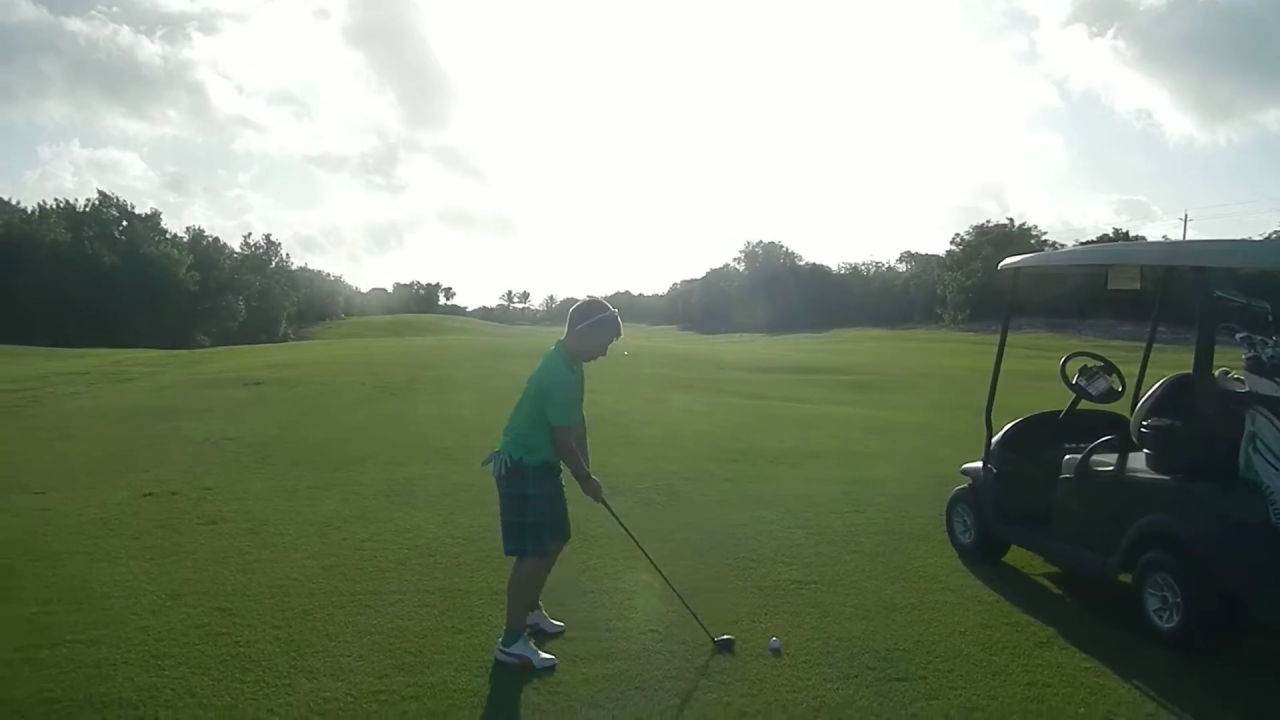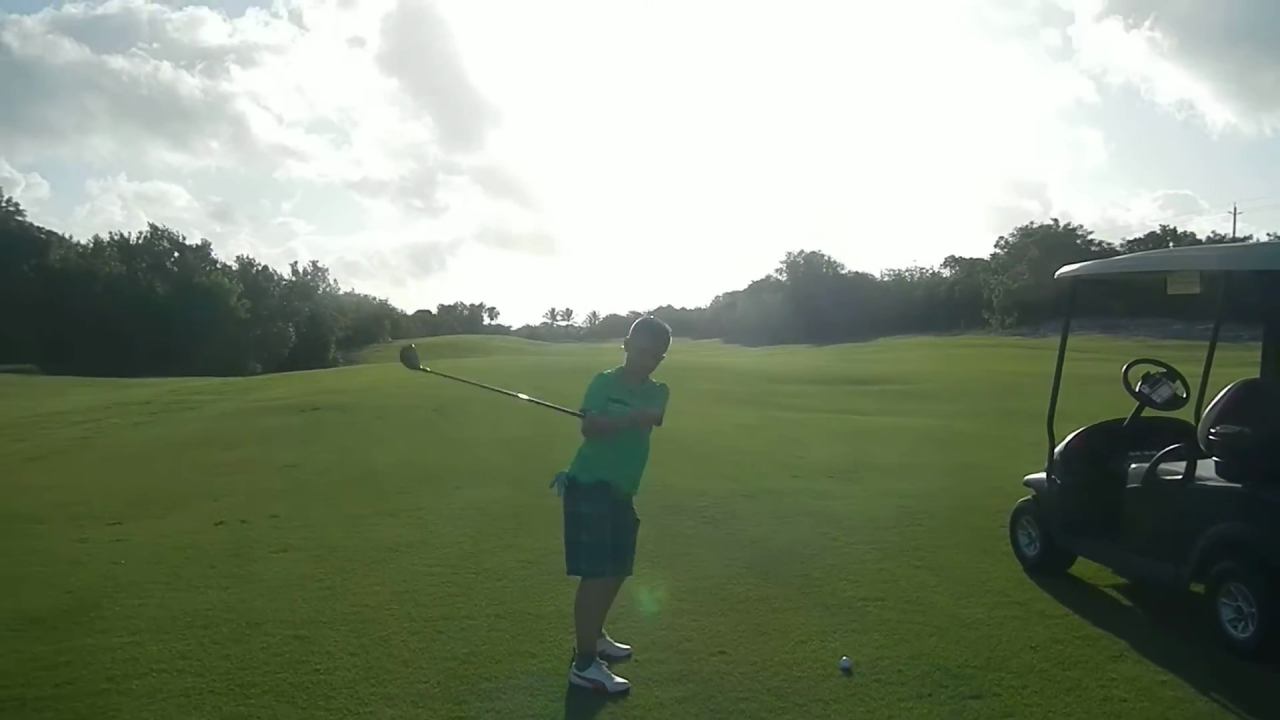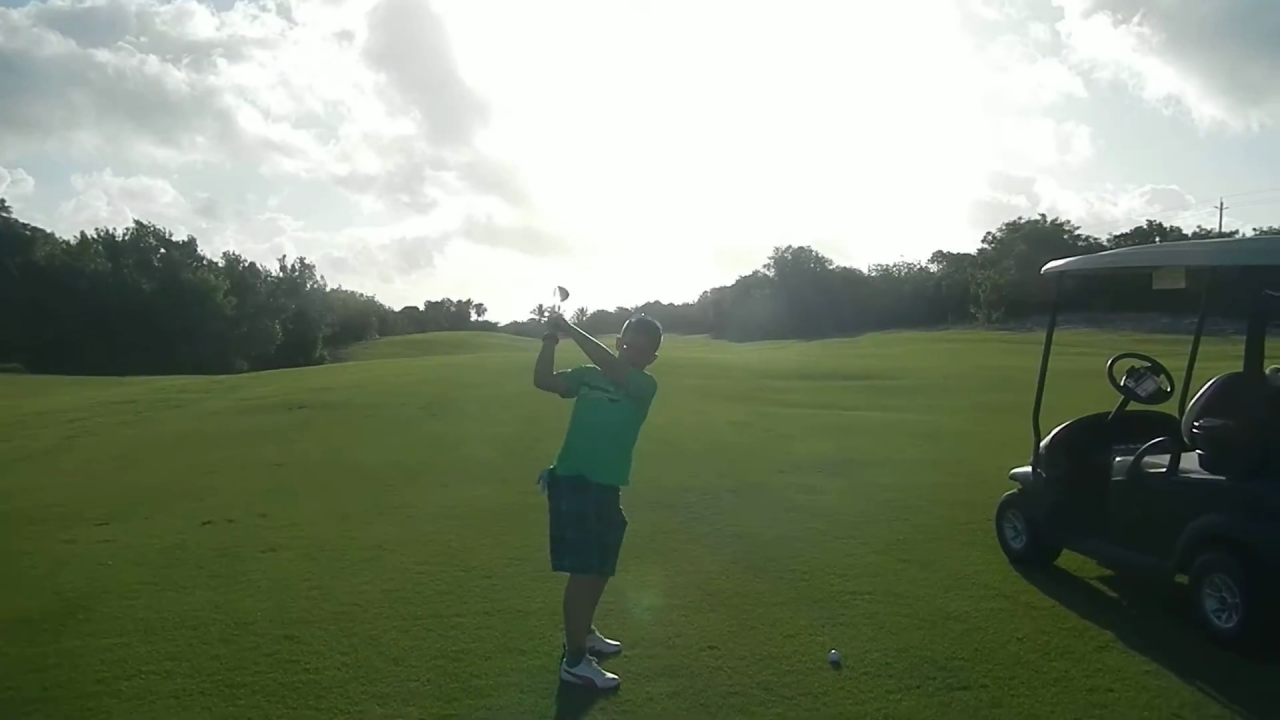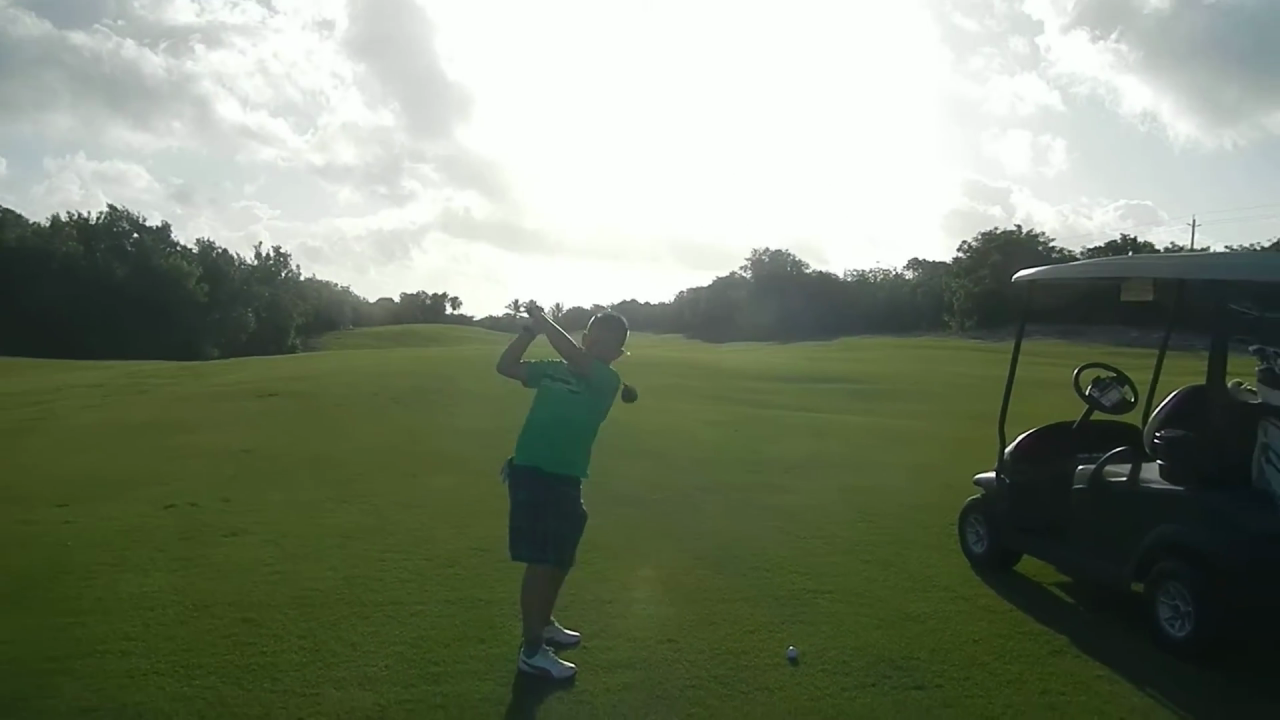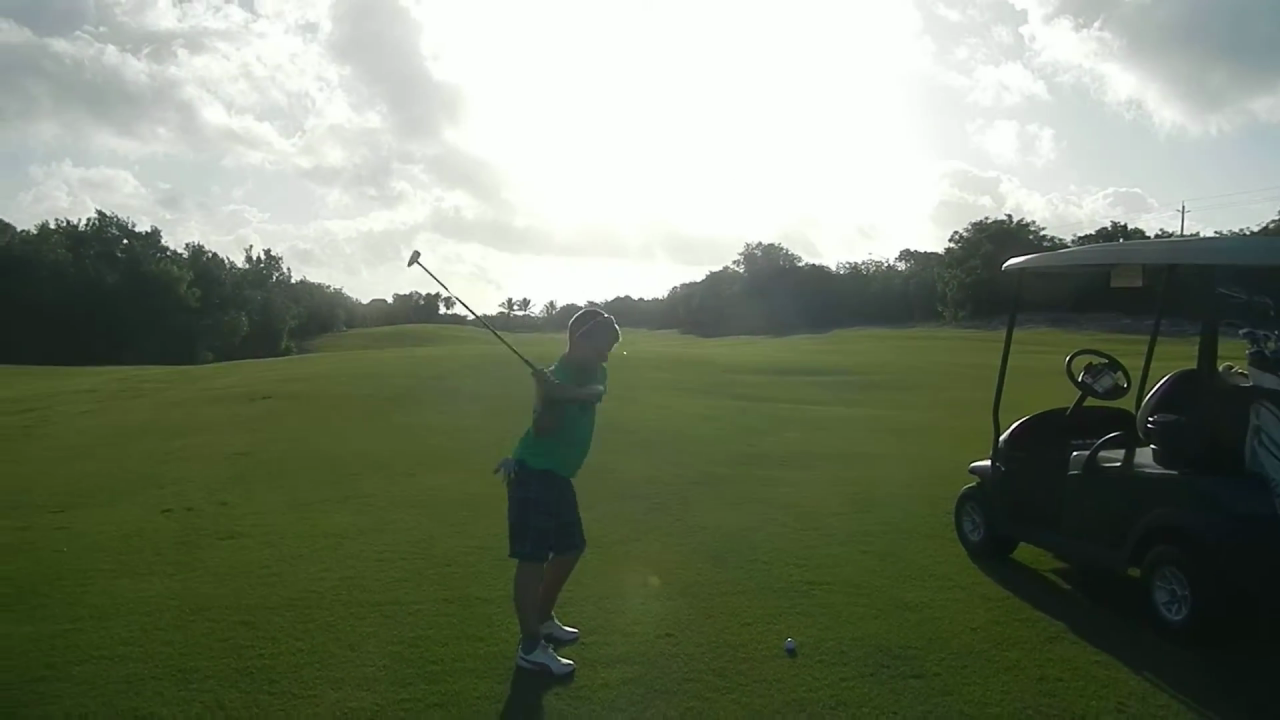
dt=0.4s
person 1, frame 1
left shoulder: (568, 365)
right shoulder: (560, 377)
left elbow: (577, 421)
right elbow: (563, 439)
left wrist: (586, 465)
right wrist: (585, 479)
left hip: (539, 464)
right hip: (524, 468)
left knee: (554, 540)
right knee: (532, 553)
left ankle: (531, 611)
right ankle: (512, 641)
person 1, frame 2
left shoulder: (658, 392)
right shoulder: (603, 382)
left elbow: (652, 417)
right elbow: (590, 427)
left wrist: (621, 419)
right wrist: (600, 421)
left hip: (621, 491)
right hip: (589, 487)
left knee: (615, 571)
right knee: (595, 574)
left ankle: (595, 637)
right ankle: (584, 664)
person 1, frame 3
left shoulder: (644, 386)
right shoulder: (587, 375)
left elbow: (612, 367)
right elbow: (544, 381)
left wrist: (572, 331)
right wrist: (551, 340)
left hip: (606, 487)
right hip: (572, 482)
left knee: (600, 569)
right knee: (583, 570)
left ankle: (583, 633)
right ankle: (574, 660)
person 1, frame 4
left shoulder: (608, 381)
right shoulder: (551, 369)
left elbow: (576, 358)
right elbow: (505, 366)
left wrist: (544, 323)
right wrist: (531, 329)
left hip: (567, 479)
right hip: (531, 473)
left knee: (559, 562)
right knee: (539, 562)
left ankle: (543, 623)
right ankle: (532, 650)
person 1, frame 5
left shoulder: (595, 374)
right shoulder: (554, 377)
left elbow: (594, 392)
right elbow: (543, 431)
left wrist: (568, 393)
right wrist: (547, 398)
left hip: (558, 476)
right hip: (533, 474)
left knee: (568, 550)
right knee: (534, 559)
left ankle: (542, 618)
right ankle: (530, 646)
